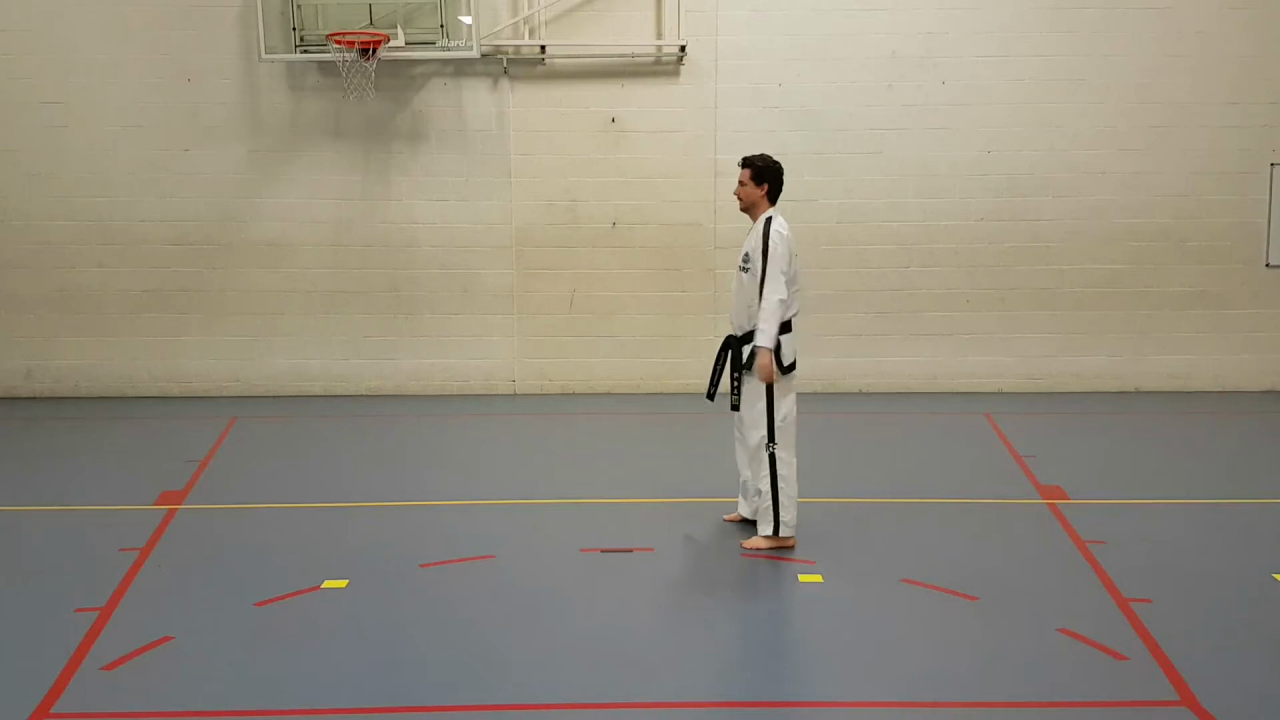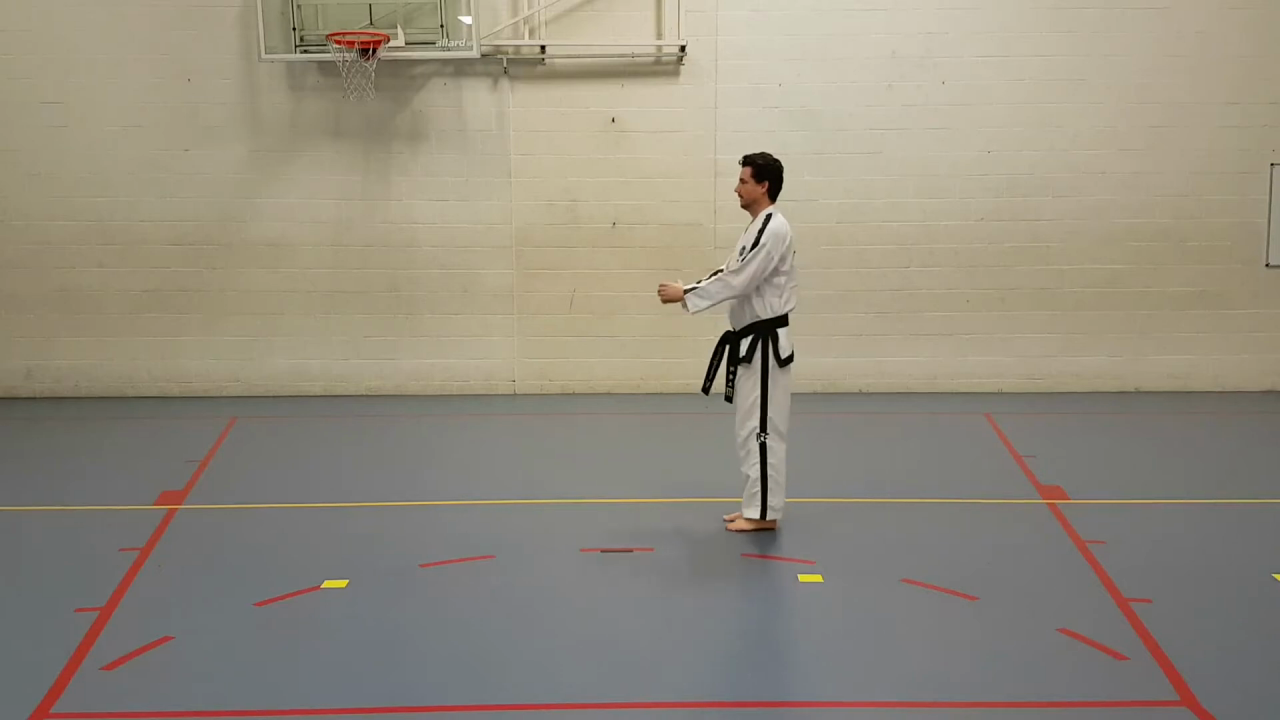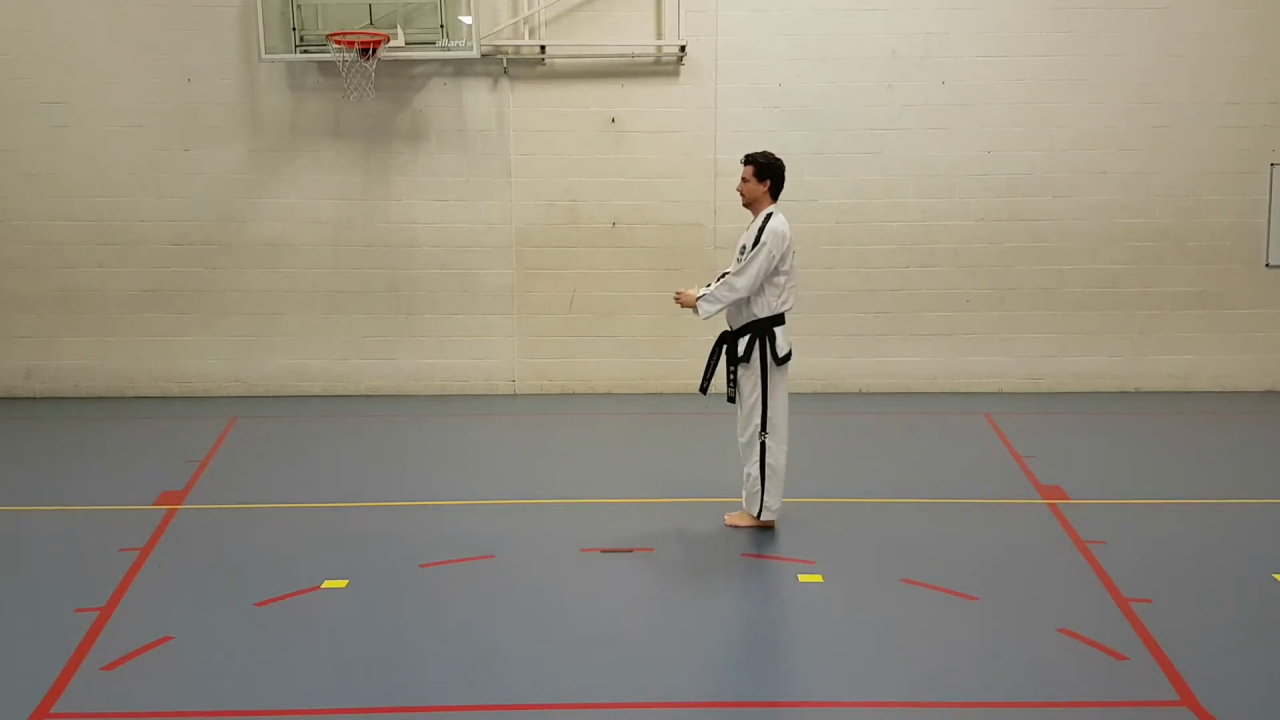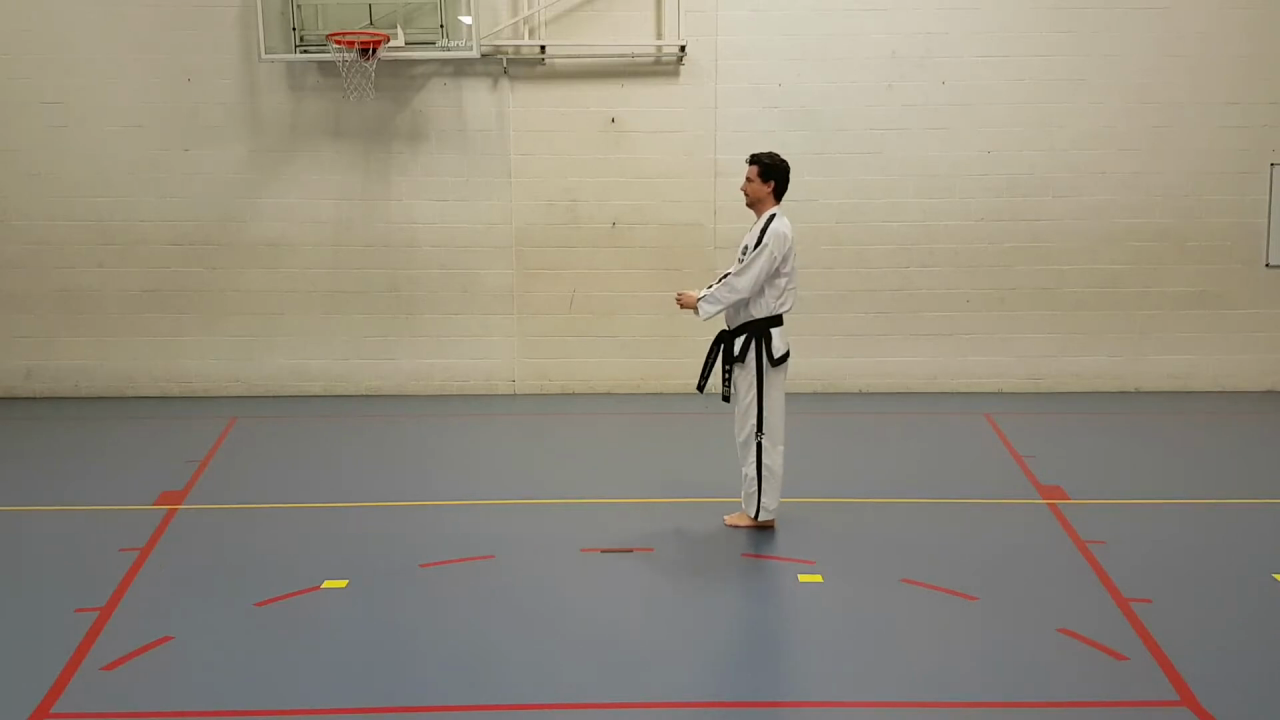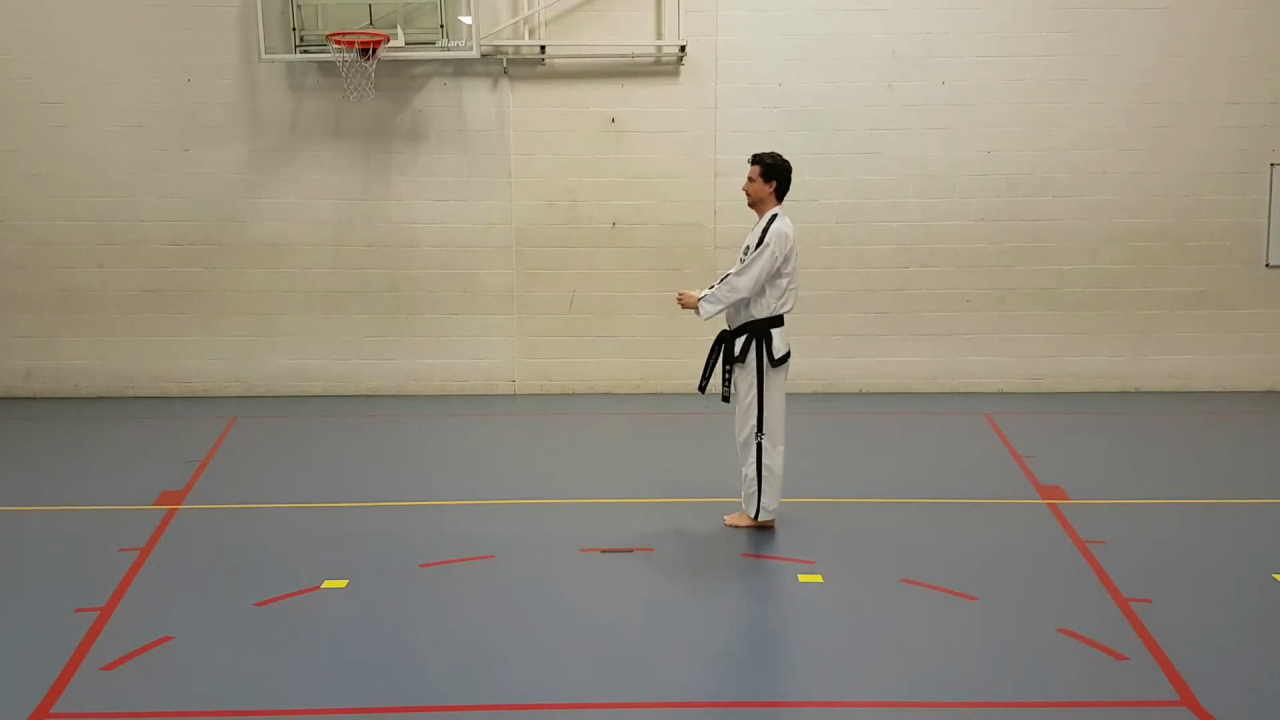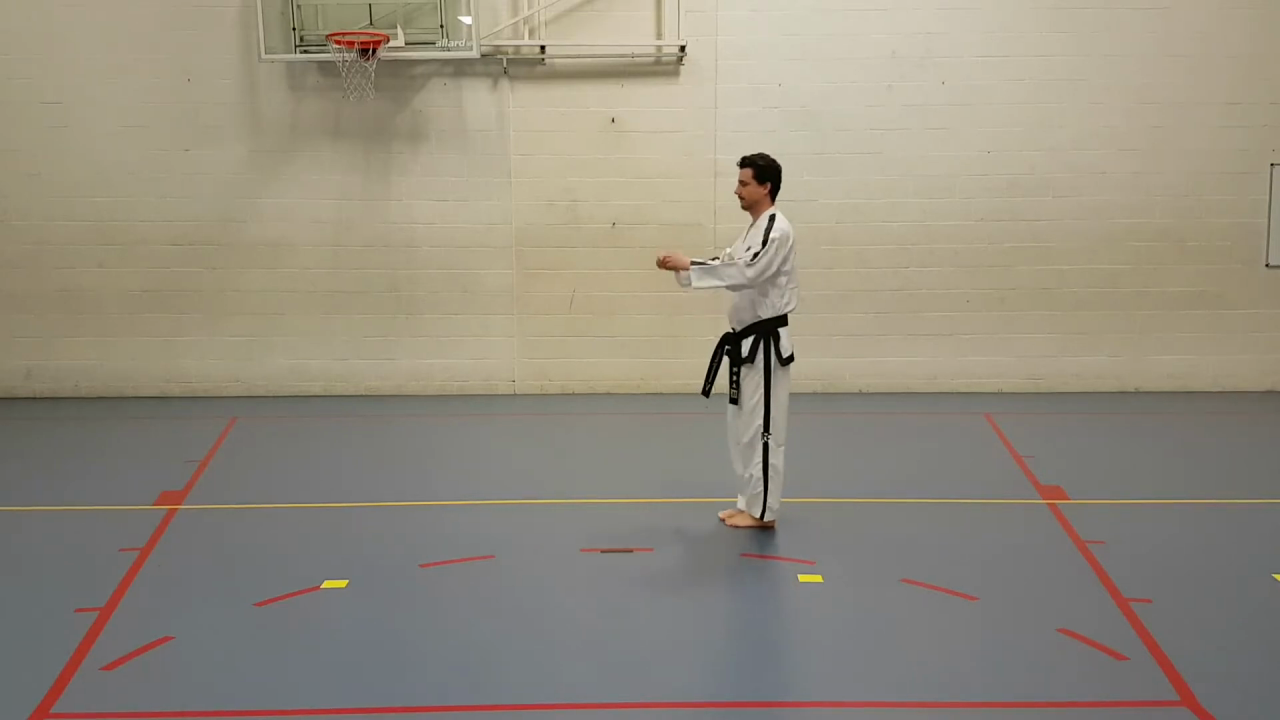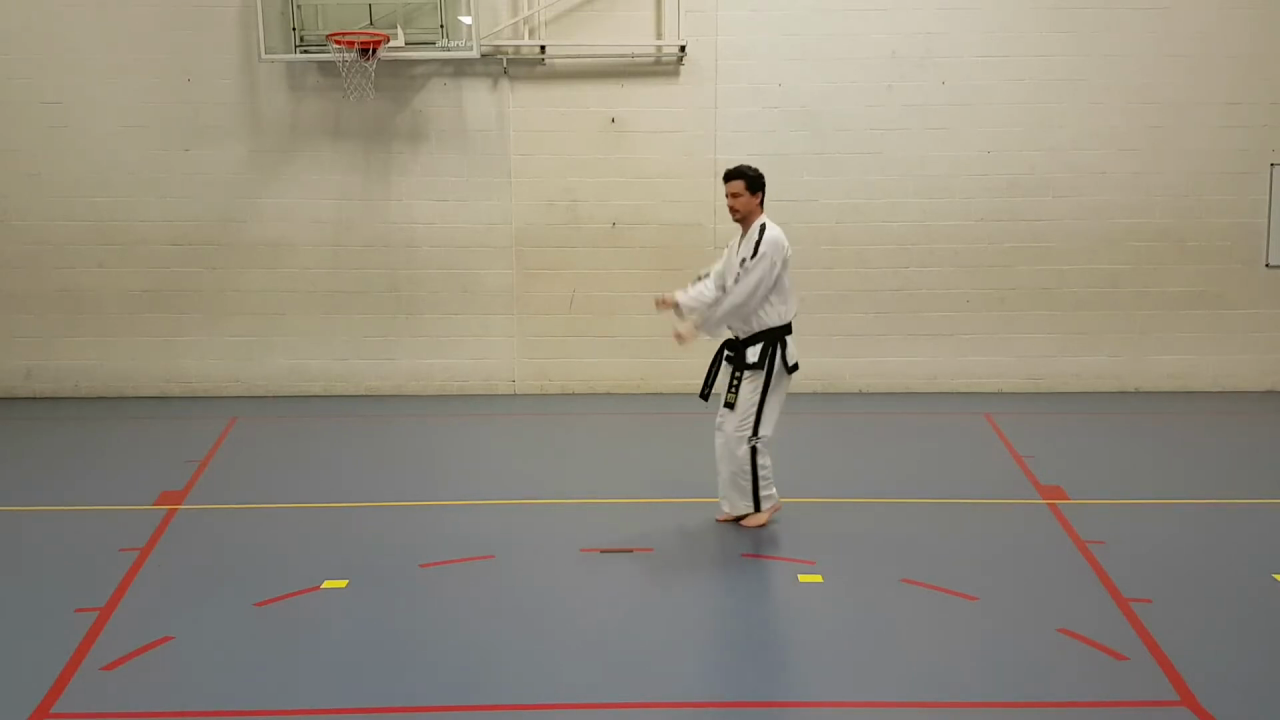
dt=0.5s
person 1, frame 1
left shoulder: (772, 231)
right shoulder: (761, 229)
left elbow: (774, 295)
left wrist: (765, 350)
left hip: (766, 350)
right hip: (753, 348)
left knee: (770, 437)
right knee: (748, 433)
left ankle: (779, 529)
right ankle: (753, 505)
person 1, frame 2
left shoulder: (773, 229)
right shoulder: (759, 227)
left elbow: (738, 282)
right elbow: (730, 272)
left wrist: (686, 296)
right wrist: (686, 289)
left hip: (765, 343)
right hip: (752, 341)
left knee: (761, 427)
right knee: (750, 426)
left ankle: (763, 511)
right ankle: (757, 504)
person 1, frame 3
left shoulder: (772, 229)
right shoulder: (761, 226)
left elbow: (743, 284)
right elbow: (734, 276)
left wrist: (698, 301)
right wrist: (699, 295)
left hip: (762, 342)
right hip: (752, 340)
left knee: (761, 427)
right knee: (753, 427)
left ankle: (762, 511)
right ankle: (756, 506)
person 1, frame 4
left shoulder: (775, 231)
right shoulder: (764, 227)
left elbow: (744, 285)
right elbow: (736, 276)
left wrist: (699, 303)
right wrist: (701, 296)
left hip: (760, 341)
right hip: (751, 339)
left knee: (759, 428)
right knee: (752, 427)
left ankle: (761, 511)
right ankle: (756, 506)
person 1, frame 5
left shoulder: (776, 231)
right shoulder: (766, 227)
left elbow: (745, 284)
right elbow: (738, 277)
left wrist: (700, 303)
right wrist: (702, 296)
left hip: (760, 343)
right hip: (753, 340)
left knee: (760, 429)
right knee: (753, 428)
left ankle: (761, 511)
right ankle: (756, 506)
person 1, frame 6
left shoulder: (776, 230)
right shoulder: (757, 228)
left elbow: (747, 272)
right elbow: (727, 266)
left wrist: (688, 267)
right wrist: (684, 266)
left hip: (765, 344)
right hip: (750, 342)
left knee: (761, 429)
right knee: (742, 427)
left ankle: (762, 511)
right ankle: (750, 503)
person 1, frame 7
left shoulder: (769, 240)
right shoulder: (738, 244)
left elbow: (743, 294)
right elbow: (715, 283)
left wrist: (698, 325)
right wrist: (681, 302)
left hip: (767, 351)
right hip: (746, 350)
left knee: (744, 432)
right knee: (729, 428)
left ankle: (761, 504)
right ankle: (744, 503)
